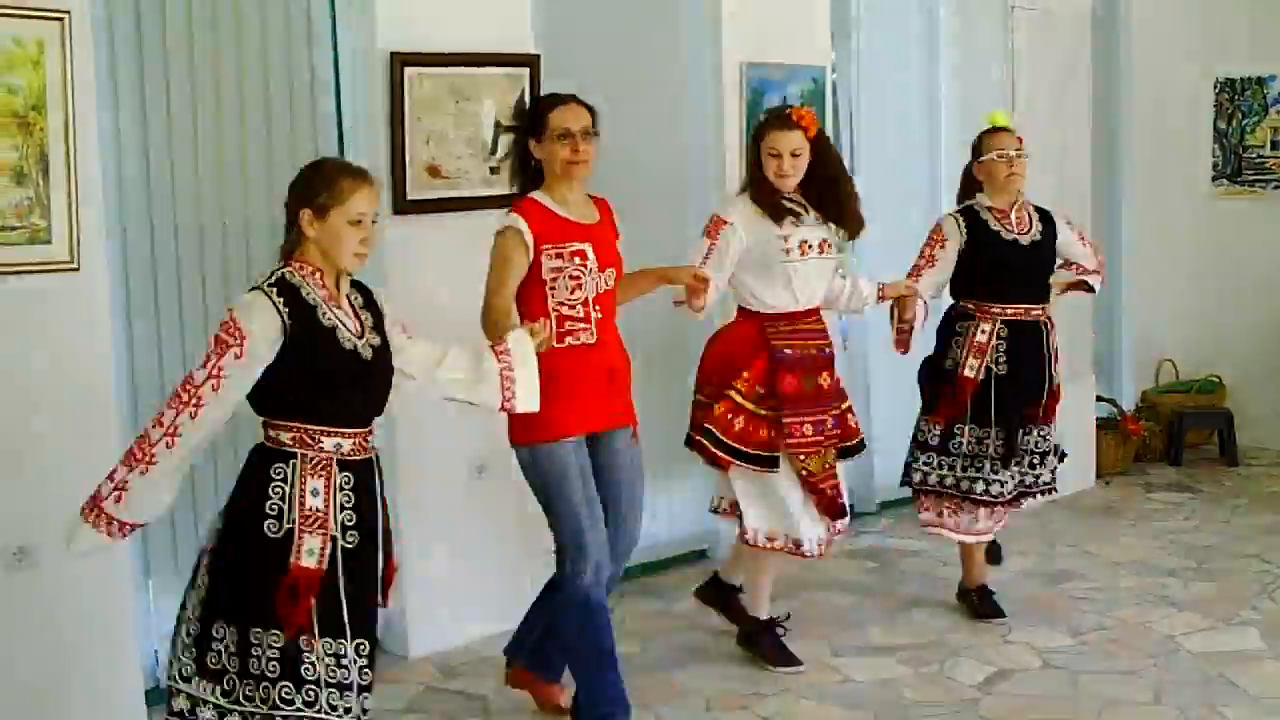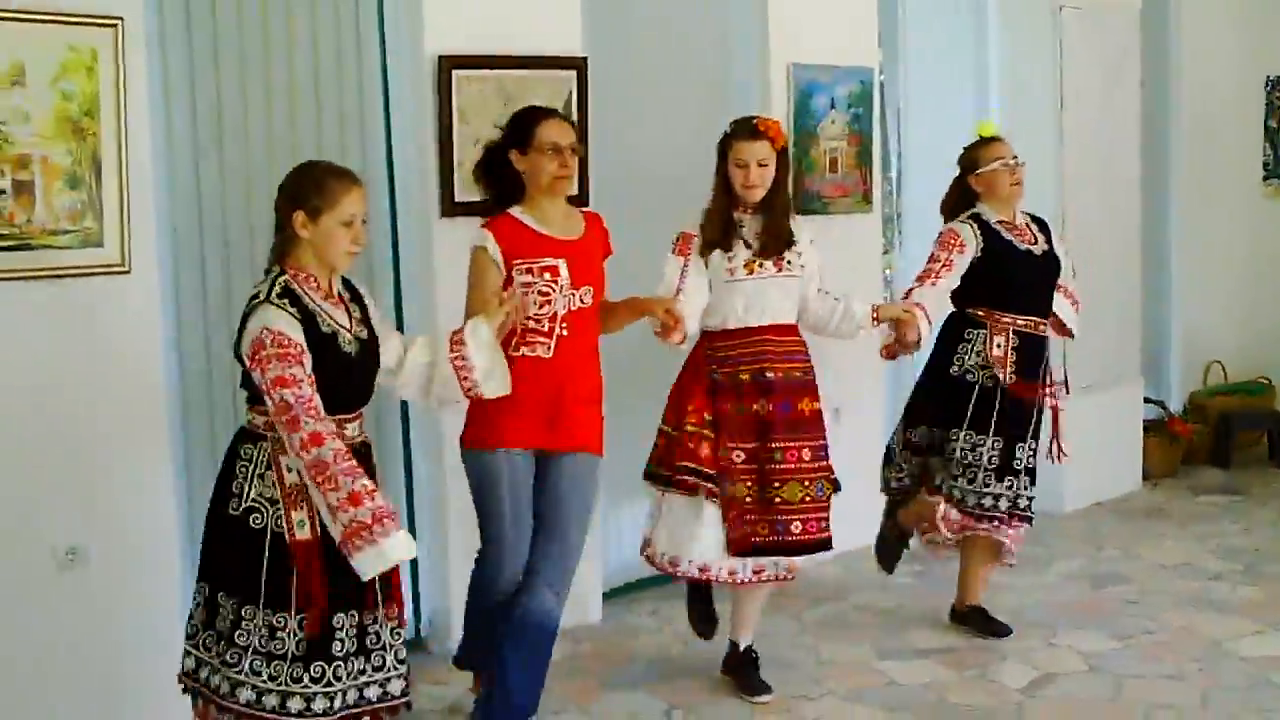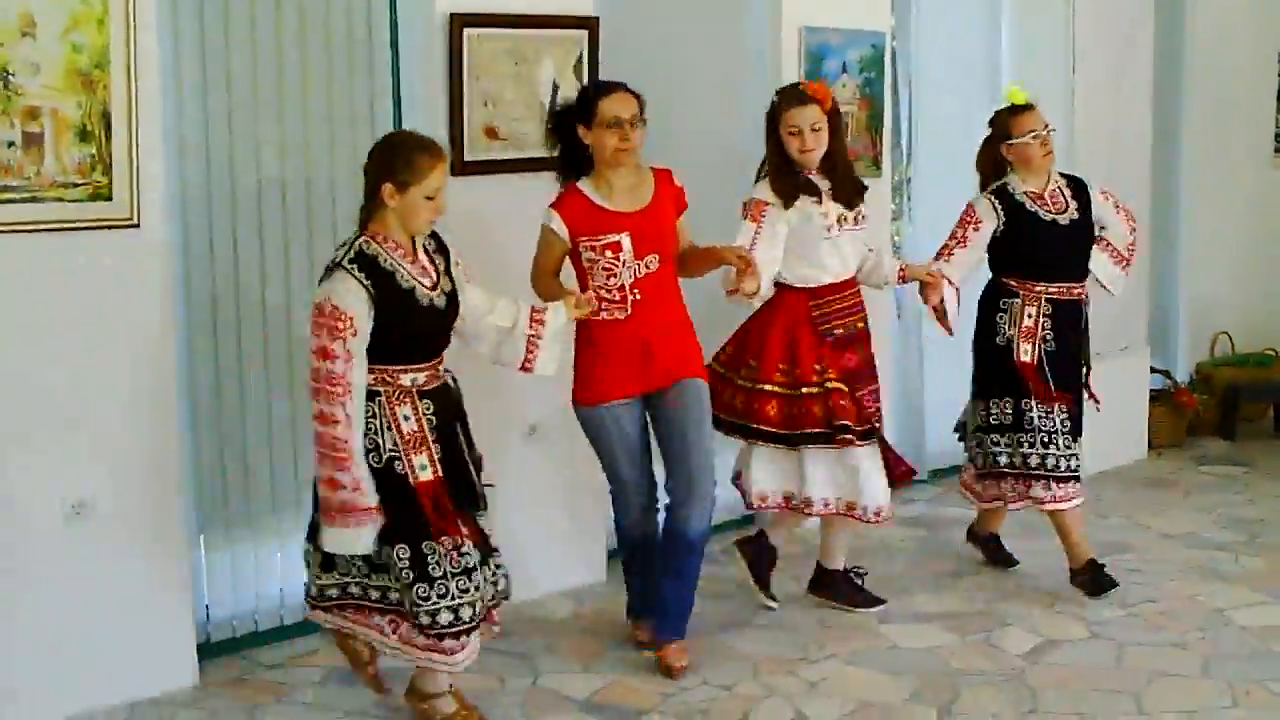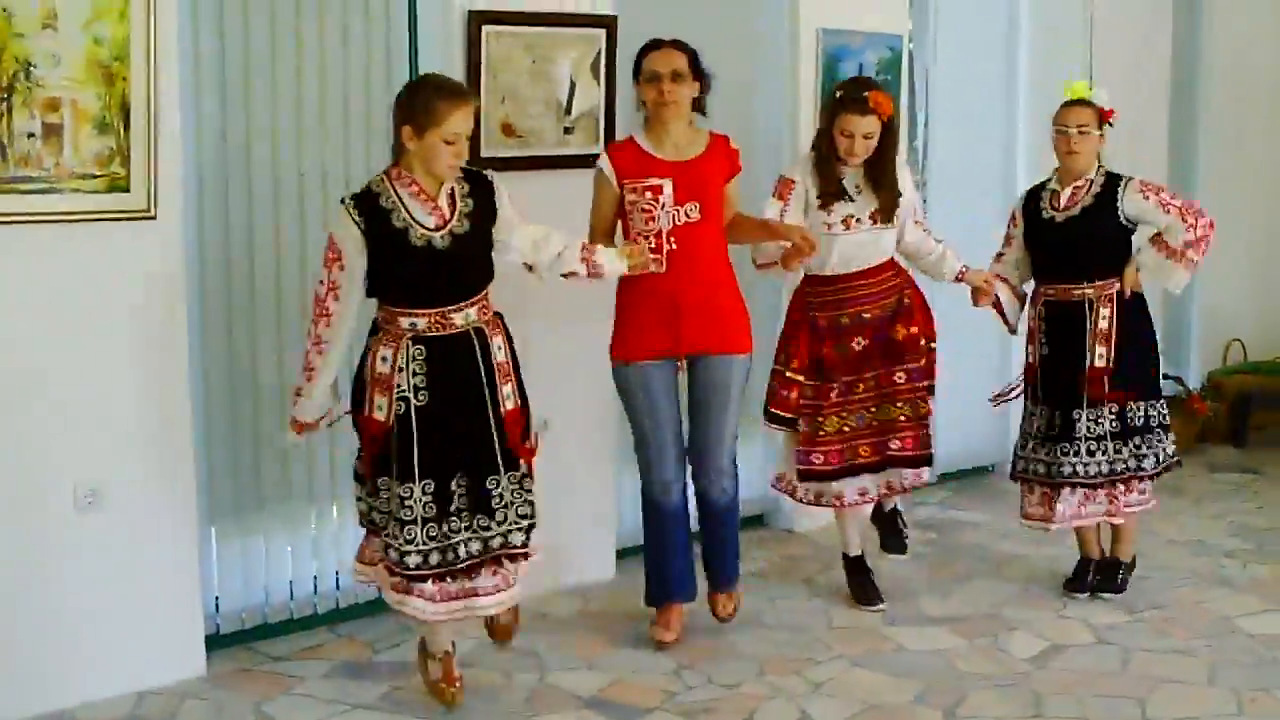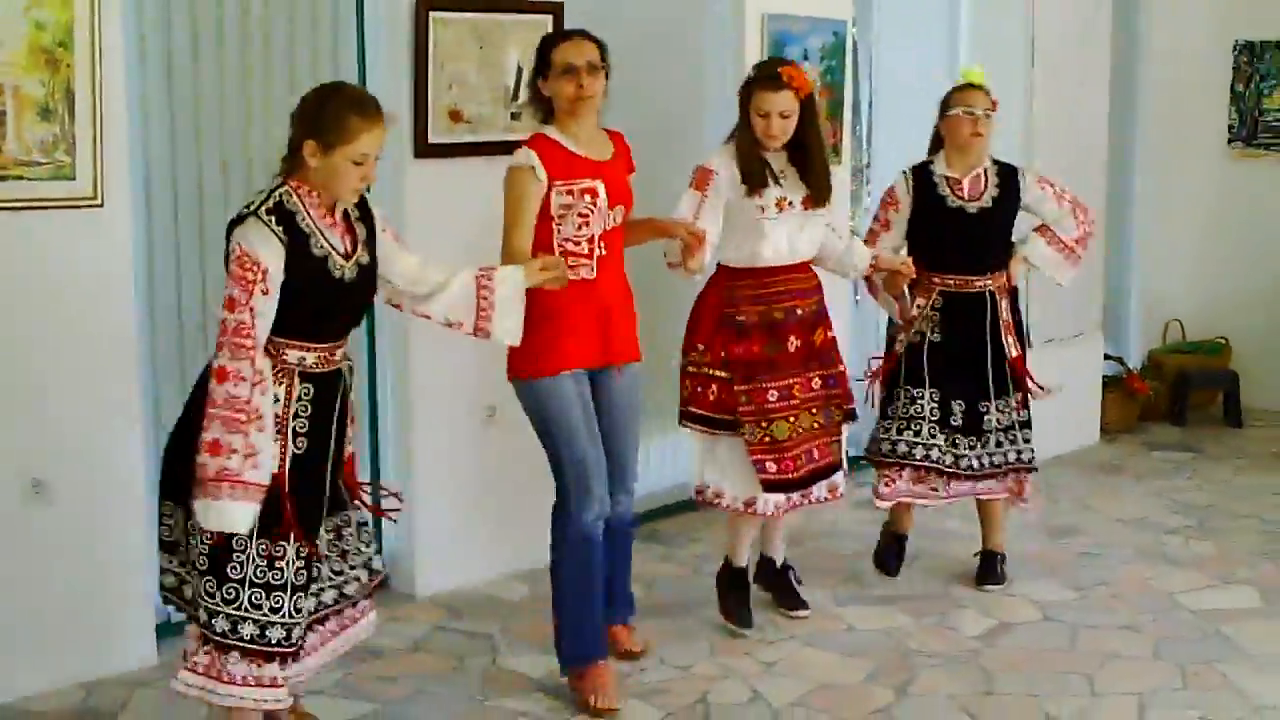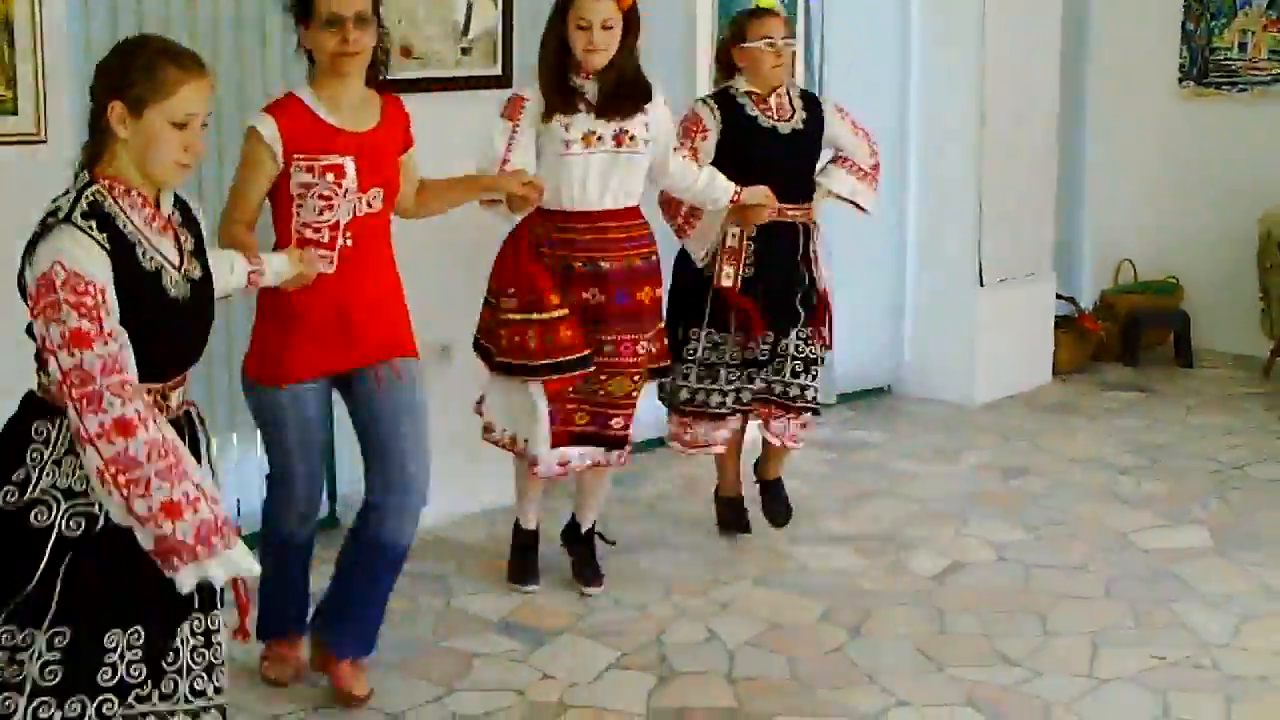
dt=0.7s
person 1, frame 1
left shoulder: (603, 214)
right shoulder: (522, 224)
right elbow: (496, 313)
left wrist: (670, 275)
left hip: (611, 398)
right hip: (549, 409)
left knee: (618, 547)
right knee: (589, 557)
left ankle: (531, 657)
person 1, frame 2
left shoulder: (594, 232)
right shoulder: (497, 237)
left wrist: (645, 305)
left hip: (576, 422)
right hip: (503, 420)
left knee: (550, 580)
right knee: (508, 563)
right ankle: (480, 655)
person 1, frame 3
left shoulder: (667, 188)
right shoulder: (567, 210)
right elbow: (542, 281)
left wrist: (720, 256)
right wrist: (575, 301)
left hip: (676, 358)
right hip: (605, 371)
left knee: (695, 486)
right knee: (633, 497)
left ankle: (672, 627)
right ankle: (644, 606)
person 1, frame 4
left shoulder: (722, 153)
right shoulder: (618, 160)
right elbow: (598, 241)
left wrist: (777, 228)
left hip: (718, 322)
right hip: (643, 331)
left knee: (715, 463)
right knee: (661, 469)
left ankle: (723, 576)
right ankle: (671, 596)
person 1, frame 5
left shoulder: (617, 149)
right shoulder: (534, 160)
right elbow: (516, 261)
left wrist: (662, 228)
left hip: (615, 336)
right hip: (551, 344)
left knee: (619, 482)
right knee: (586, 488)
left ankle: (609, 609)
right ankle: (582, 658)
person 1, frame 6
left shoulder: (392, 115)
right shoulder: (278, 125)
right elbow: (235, 226)
left wrist: (492, 181)
left hip: (379, 329)
right hip: (292, 336)
left knee: (403, 487)
right knee: (295, 498)
left ankle: (341, 640)
right ankle: (283, 630)
person 2, frame 1
left shoulder: (366, 306)
right shoulder: (268, 309)
left elbow: (433, 366)
right elbow: (195, 410)
left wrist: (516, 350)
right wrist: (121, 501)
left hip: (354, 502)
right hip: (290, 505)
left knee: (329, 668)
person 2, frame 2
left shoulder: (351, 300)
right shoulder: (273, 317)
left elbow: (404, 367)
right elbow: (307, 434)
left wrist: (481, 331)
right wrist: (371, 525)
left hip: (345, 482)
right hip: (279, 496)
left knee: (351, 641)
right knee: (267, 656)
person 2, frame 3
left shoulder: (434, 250)
right shoulder: (350, 279)
left elbow: (479, 322)
right elbow: (334, 390)
left wrist: (561, 314)
right wrist: (347, 488)
left hip: (437, 417)
right hip: (387, 432)
left knee: (430, 560)
right knee: (436, 559)
left ankle: (358, 624)
person 2, frame 4
left shoulder: (482, 192)
right shoulder: (362, 215)
left elbow: (533, 245)
right elbow: (334, 308)
left wrist: (612, 260)
right wrist: (313, 395)
left hip: (482, 362)
right hip: (406, 373)
left knee: (490, 500)
right knee: (420, 513)
left ankle: (494, 597)
right ankle: (436, 646)
person 2, frame 5
left shoulder: (355, 221)
right shoulder: (265, 231)
left elbow: (419, 284)
right elbow: (240, 357)
left wrist: (519, 279)
right wrist: (234, 471)
left hip: (315, 404)
right hip: (263, 414)
left knee: (313, 560)
right knee: (255, 582)
person 2, frame 6
left shoulder: (176, 215)
right shoulder: (73, 243)
right elbow: (108, 408)
left wrist: (276, 268)
right wrist: (207, 539)
left hip: (163, 442)
right hip: (72, 485)
person 3, frame 1
left shoulder: (820, 211)
right shoulder: (740, 214)
right elbow: (705, 275)
left wrist: (884, 291)
right wrist: (697, 296)
left hip: (808, 349)
right hip: (759, 351)
left knee: (800, 483)
right knee: (776, 486)
left ankle: (728, 581)
right ankle: (758, 620)
person 3, frame 2
left shoulder: (792, 234)
right shoulder: (700, 234)
left elbow: (813, 306)
right elbow: (683, 302)
left wrist: (876, 312)
right wrist: (674, 324)
left hip: (788, 373)
right hip: (722, 375)
left knee: (778, 517)
right knee: (721, 510)
left ankle: (742, 650)
right ankle: (699, 577)
person 3, frame 3
left shoulder: (841, 184)
right shoulder: (772, 194)
right elbow: (758, 266)
left wrist: (905, 271)
right wrist: (749, 283)
left hip: (843, 322)
right hip: (797, 327)
left knee: (827, 454)
right knee: (842, 451)
left ankle: (765, 542)
right ankle: (831, 573)
person 3, frame 4
left shoulder: (893, 174)
right shoulder: (802, 177)
left elbow: (914, 236)
right elbow: (767, 243)
left wrist: (963, 273)
right wrist: (786, 252)
left hip: (890, 303)
right hip: (825, 309)
left knee: (896, 424)
right knee: (837, 435)
left ankle: (887, 501)
right ankle: (855, 559)
person 3, frame 5
left shoulder: (807, 167)
right shoulder: (724, 167)
left wrist: (875, 259)
right wrist: (689, 253)
left hip: (801, 307)
right hip: (739, 311)
left knee: (798, 440)
right knee: (756, 444)
left ankle: (773, 559)
right ankle: (735, 571)
person 3, frame 6
left shoulder: (645, 98)
right shoulder: (535, 99)
left elbow: (670, 166)
right elbow: (505, 176)
left wrist: (735, 194)
right wrist: (512, 194)
left hip: (626, 254)
right hip: (550, 253)
left knee: (605, 404)
right knee: (548, 400)
left ankle: (584, 530)
right ankle: (526, 530)
person 4, frame 1
left shoulder: (1049, 223)
right shoulder: (958, 225)
left elbow: (1088, 260)
right elbow: (924, 279)
left wrist: (1066, 281)
right wrist: (908, 312)
left hip: (1030, 350)
right hip: (974, 347)
left knee: (1013, 458)
right knee: (972, 454)
right ankle: (973, 580)
person 4, frame 2
left shoulder: (1041, 230)
right shoulder: (966, 232)
left elbow: (1064, 286)
right elbow: (933, 284)
left wrist: (1053, 320)
right wrist: (910, 320)
left hip: (1025, 365)
right hip: (975, 358)
left knee: (1001, 485)
right knee: (971, 468)
left ankle: (968, 602)
right ankle: (903, 511)
person 4, frame 3
left shoulder: (1081, 192)
right shoulder: (991, 205)
left elbow: (1125, 229)
right elbow: (953, 262)
left wrist: (1093, 270)
right wrist: (936, 293)
left hip: (1067, 325)
right hip: (1017, 329)
left knee: (1025, 439)
right knee: (1040, 433)
left ankle: (985, 527)
right ankle: (1082, 558)
person 4, frame 4
left shoulder: (1124, 192)
right shoulder: (1031, 202)
left elbow: (1197, 225)
right elbow: (1010, 266)
left wrist: (1143, 267)
right wrist: (991, 292)
left hip: (1113, 329)
right hip: (1054, 331)
left knee: (1117, 442)
right knee: (1061, 447)
left ankle: (1123, 554)
right ankle: (1090, 554)
person 4, frame 5
left shoulder: (1013, 179)
right shoulder: (913, 184)
left elbow: (1076, 220)
right elbow: (876, 250)
left wrist: (1024, 260)
right wrist: (901, 297)
left hip: (991, 321)
right hip: (930, 322)
left knee: (994, 430)
right knee: (916, 431)
left ankle: (992, 546)
right ankle: (898, 524)
person 4, frame 6
left shoulder: (815, 109)
right shoulder: (712, 112)
left elbow: (865, 153)
right elbow: (678, 189)
left wrist: (823, 191)
right wrist: (729, 215)
left hip: (791, 255)
right hip: (731, 257)
left knee: (785, 374)
right knee: (726, 374)
left ankle: (771, 471)
right ankle: (729, 486)
